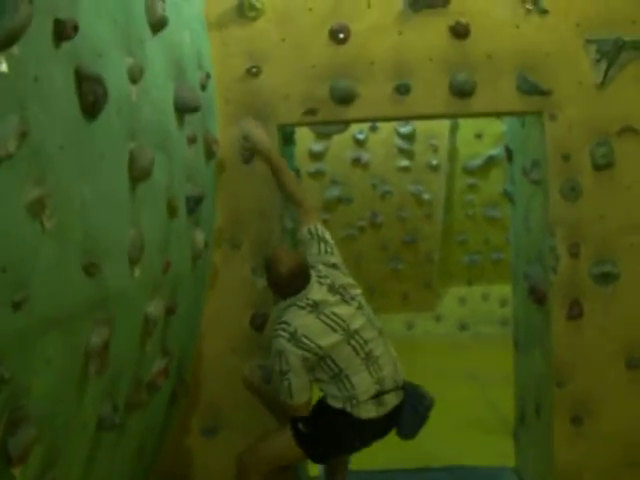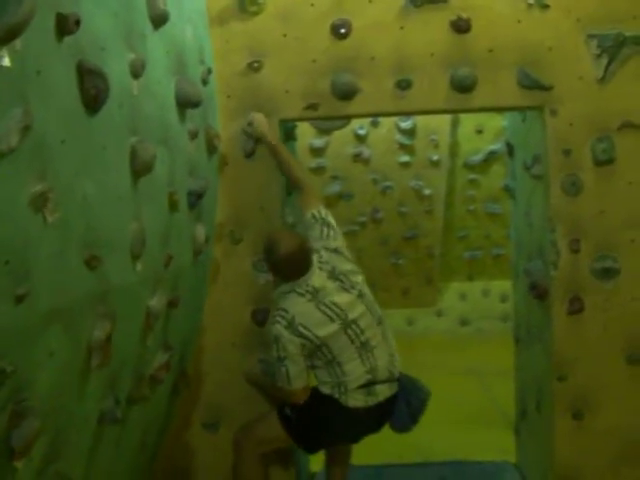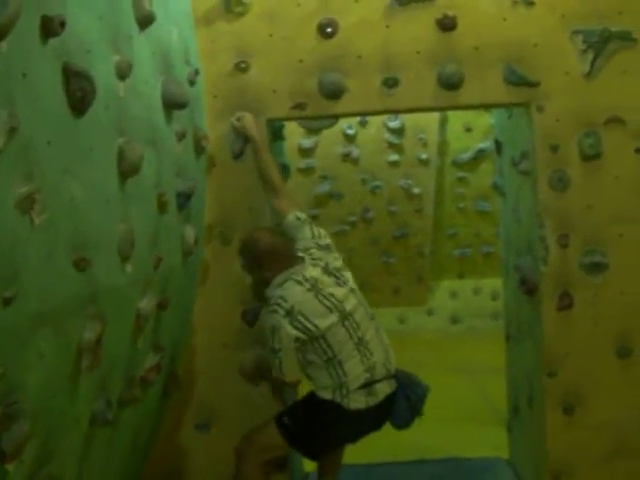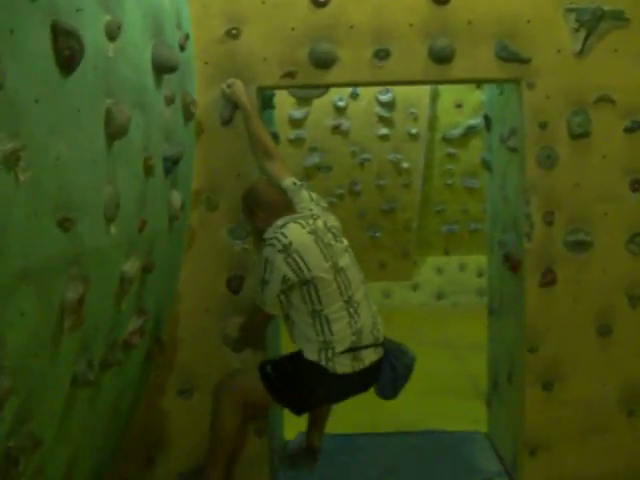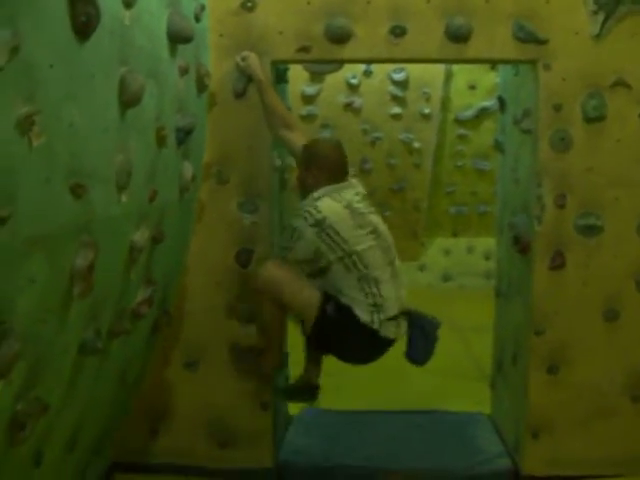
dt=0.5s
person 1, frame 1
left shoulder: (289, 336)
right shoulder: (330, 270)
left elbow: (297, 409)
right elbow: (303, 205)
left wrist: (258, 385)
right wrist: (267, 151)
left hip: (358, 418)
right hip: (391, 402)
person 1, frame 2
left shoulder: (287, 319)
right shoulder: (332, 253)
left elbow: (297, 395)
right elbow: (307, 187)
left wrist: (257, 379)
right wrist: (271, 139)
left hip: (350, 408)
right hip: (387, 397)
left knee: (246, 442)
person 1, frame 3
left shoulder: (282, 309)
right shoulder: (318, 252)
left elbow: (285, 378)
right elbow: (279, 196)
left wrist: (254, 370)
right wrist: (256, 137)
left hip: (351, 407)
right hip: (384, 392)
left knee: (250, 449)
right knee: (330, 419)
person 1, frame 4
left shoulder: (282, 246)
right shoulder: (315, 212)
left elbow: (265, 311)
right elbow: (270, 161)
left wrist: (244, 335)
right wrist: (246, 107)
left hip: (333, 371)
right hip: (370, 359)
left knee: (230, 391)
right ankle: (312, 442)
person 1, frame 5
left shoulder: (316, 216)
right shoulder: (348, 188)
left elbow: (285, 268)
right elbow: (288, 130)
right wrist: (259, 78)
left hip: (365, 333)
right hip: (381, 322)
left knee: (269, 275)
right knee: (313, 289)
left ankle: (270, 356)
right ankle: (308, 380)
